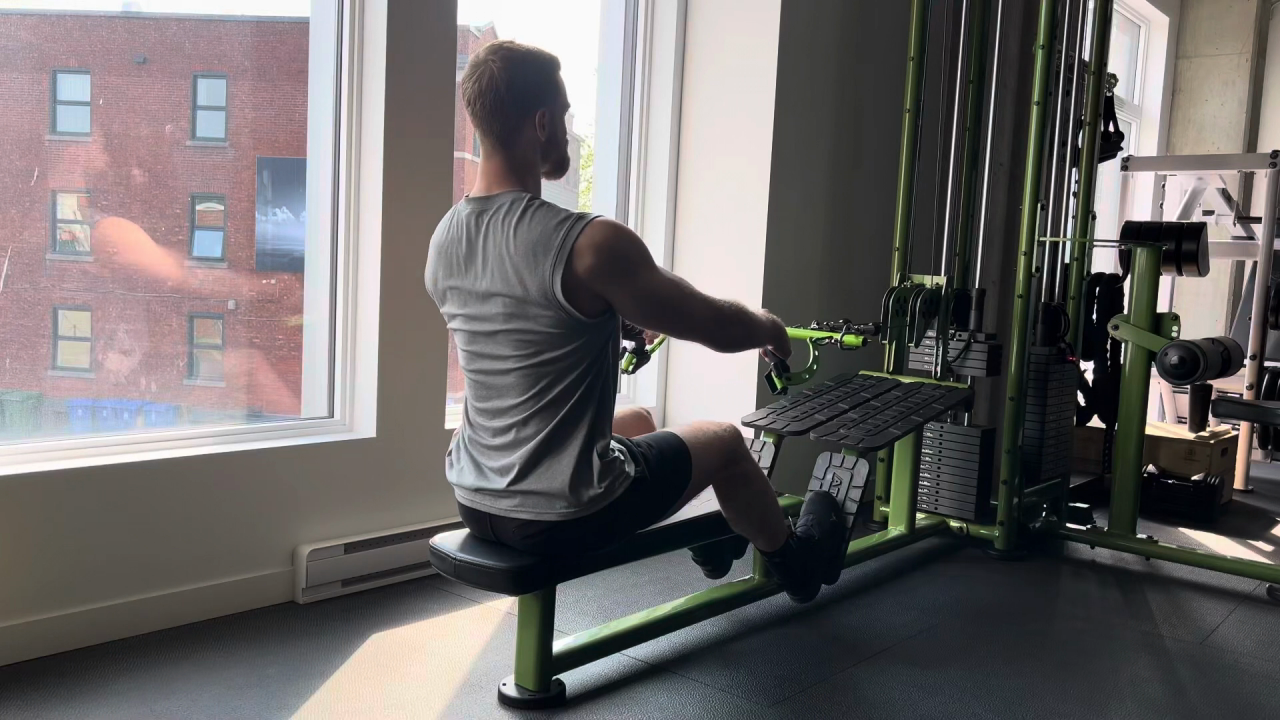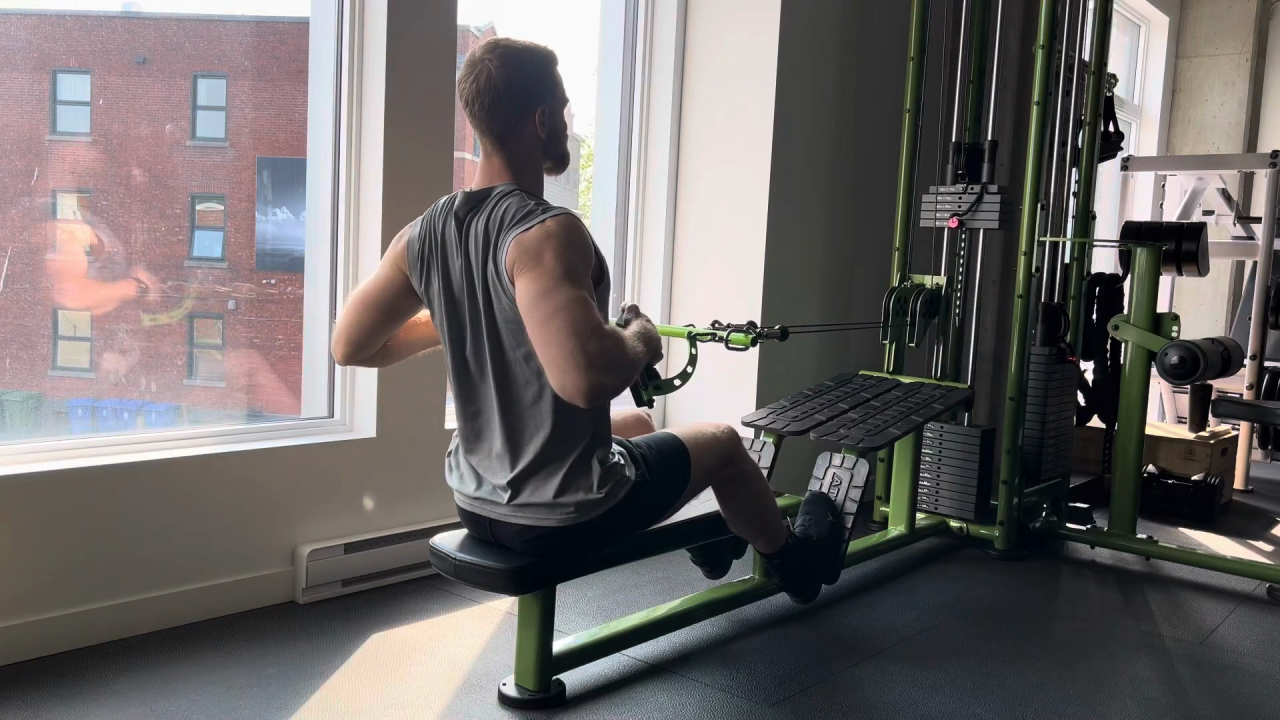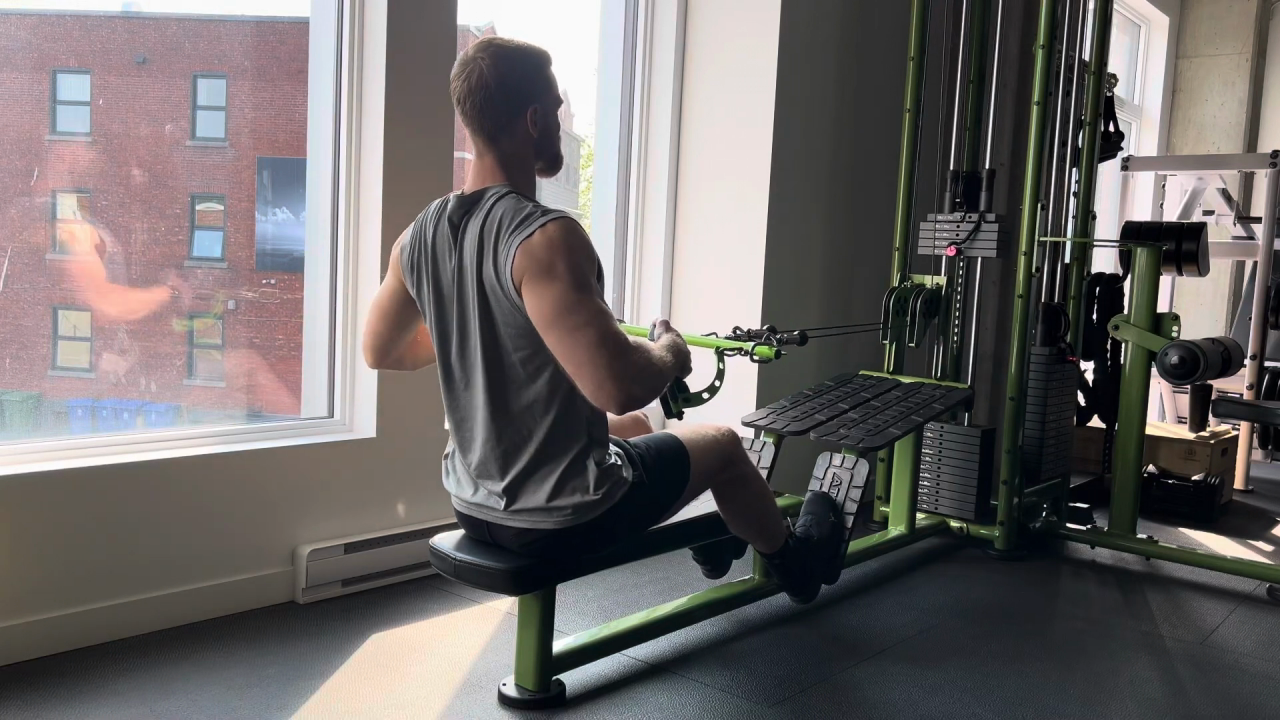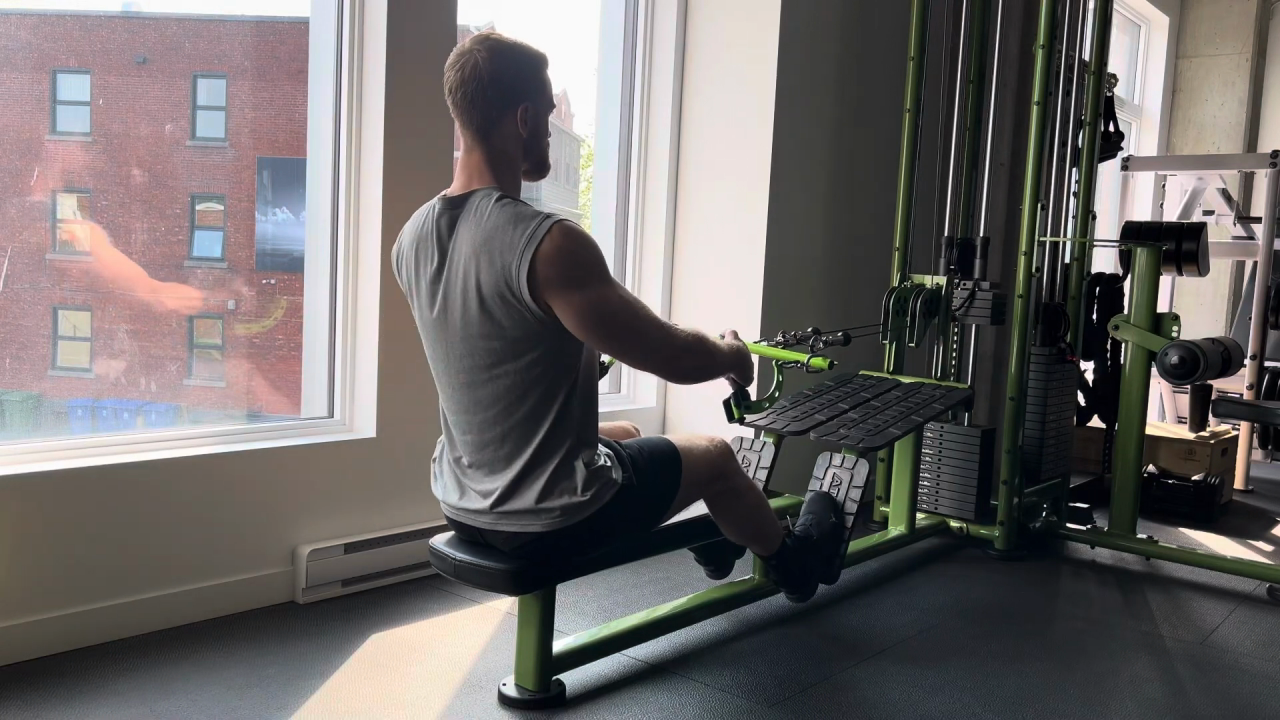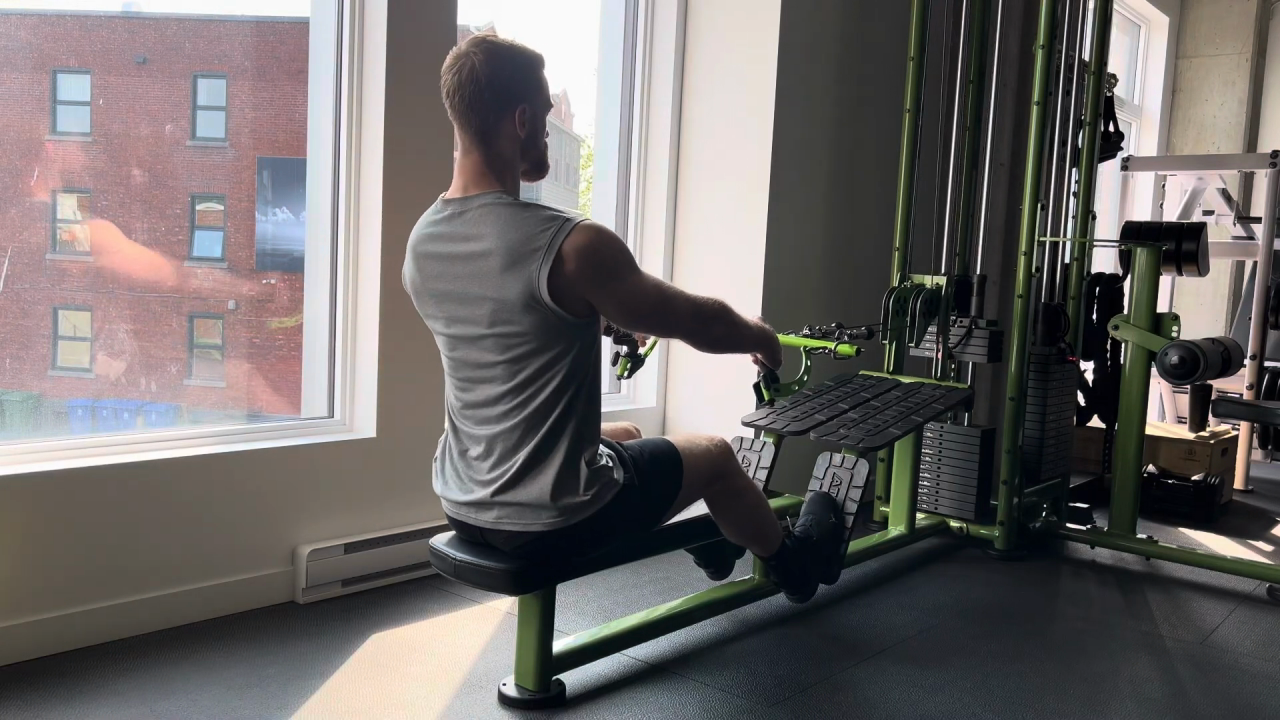
dt=1s
person 1, frame 1
left shoulder: (446, 240)
right shoulder: (589, 244)
right elbow: (719, 328)
right wrist: (768, 330)
left hip: (476, 502)
right hip: (565, 516)
left knee: (636, 422)
right knee: (723, 440)
right ankle: (797, 561)
person 1, frame 2
left shoulder: (423, 236)
right shoulder: (547, 235)
left elbow: (350, 345)
right elbow: (587, 378)
right wrist: (641, 338)
left hip: (477, 503)
right hip: (566, 517)
left knee: (636, 424)
right knee: (722, 441)
left ankle: (709, 540)
right ankle: (796, 560)
person 1, frame 3
left shoulder: (419, 236)
right shoulder: (545, 239)
left elbow: (380, 351)
right elbow: (621, 386)
right wrist: (670, 352)
left hip: (473, 503)
right hip: (564, 518)
left knee: (634, 428)
right knee: (721, 443)
left ankle: (709, 540)
right ankle: (797, 562)
person 1, frame 4
left shoulder: (413, 239)
right shoulder: (548, 245)
right elbow: (674, 358)
right wrist: (732, 356)
left hip: (461, 504)
right hip: (550, 521)
left knee: (624, 434)
right knee: (714, 455)
left ankle: (711, 539)
right ankle: (794, 562)
person 1, frame 5
left shoulder: (421, 244)
right shoulder: (568, 247)
right elbow: (700, 325)
right wrist: (759, 337)
left hip: (463, 505)
right hip: (551, 522)
left knee: (624, 434)
right knee: (714, 455)
right ankle: (795, 561)
